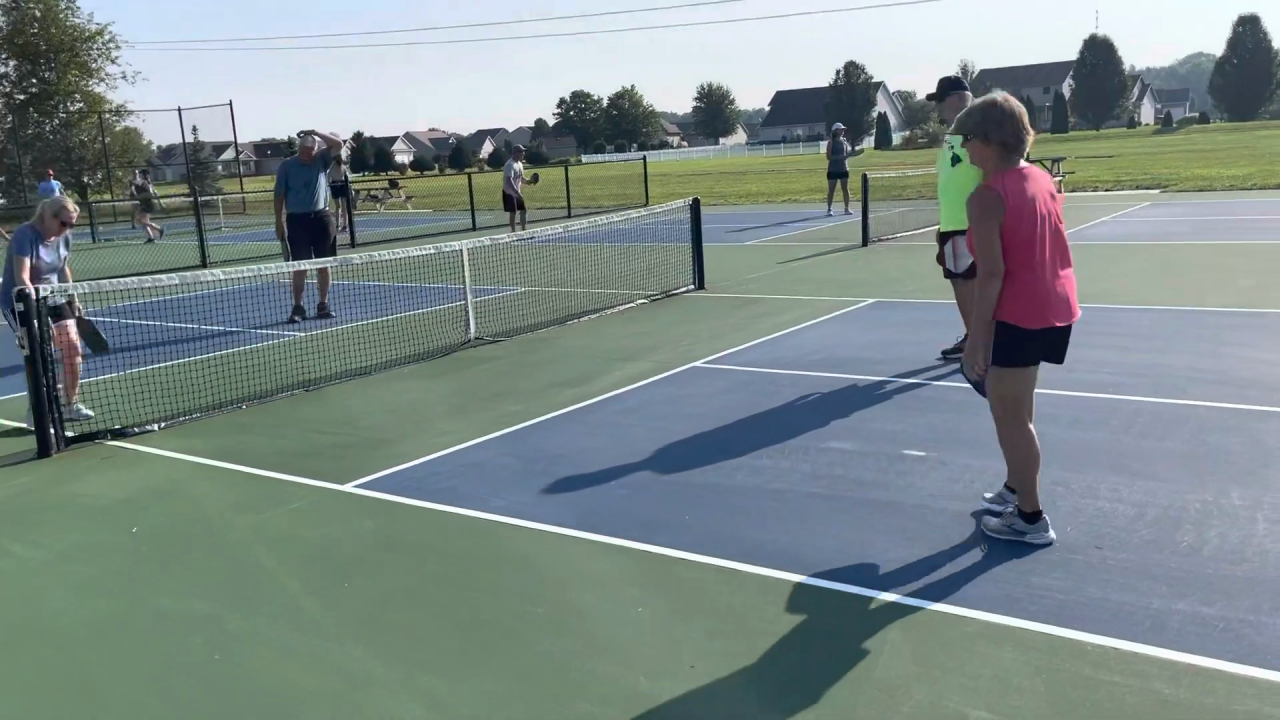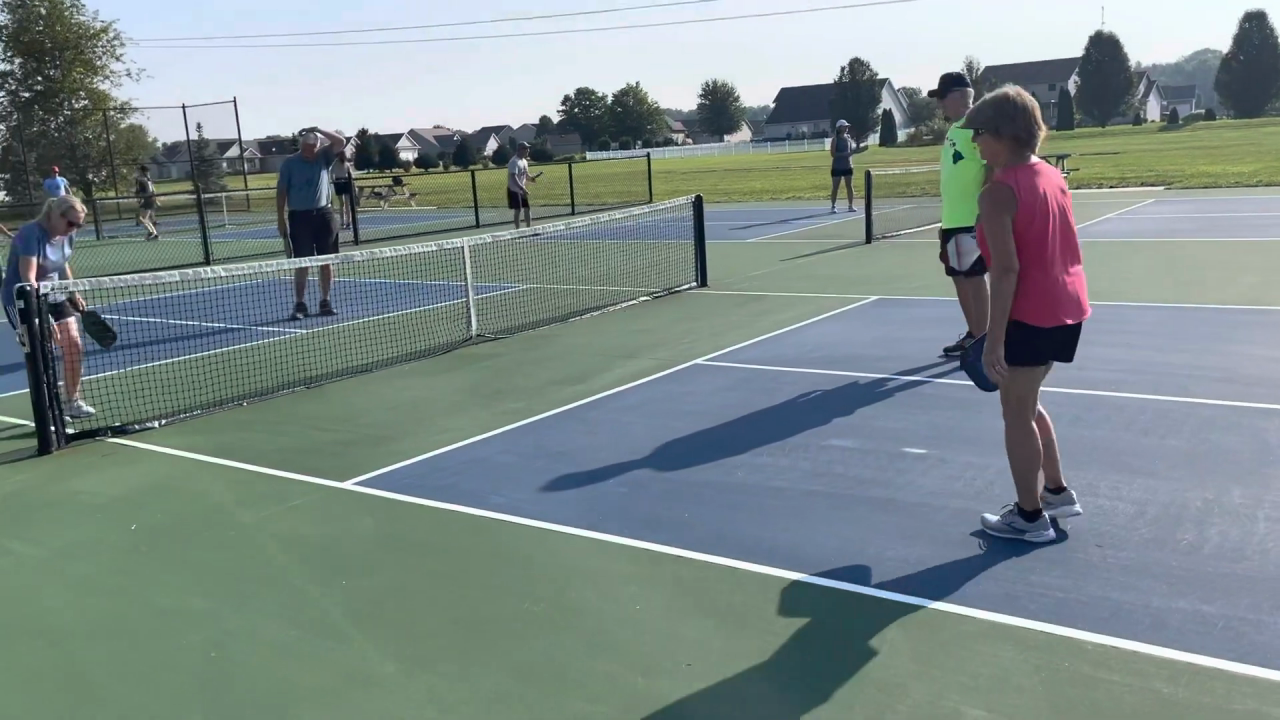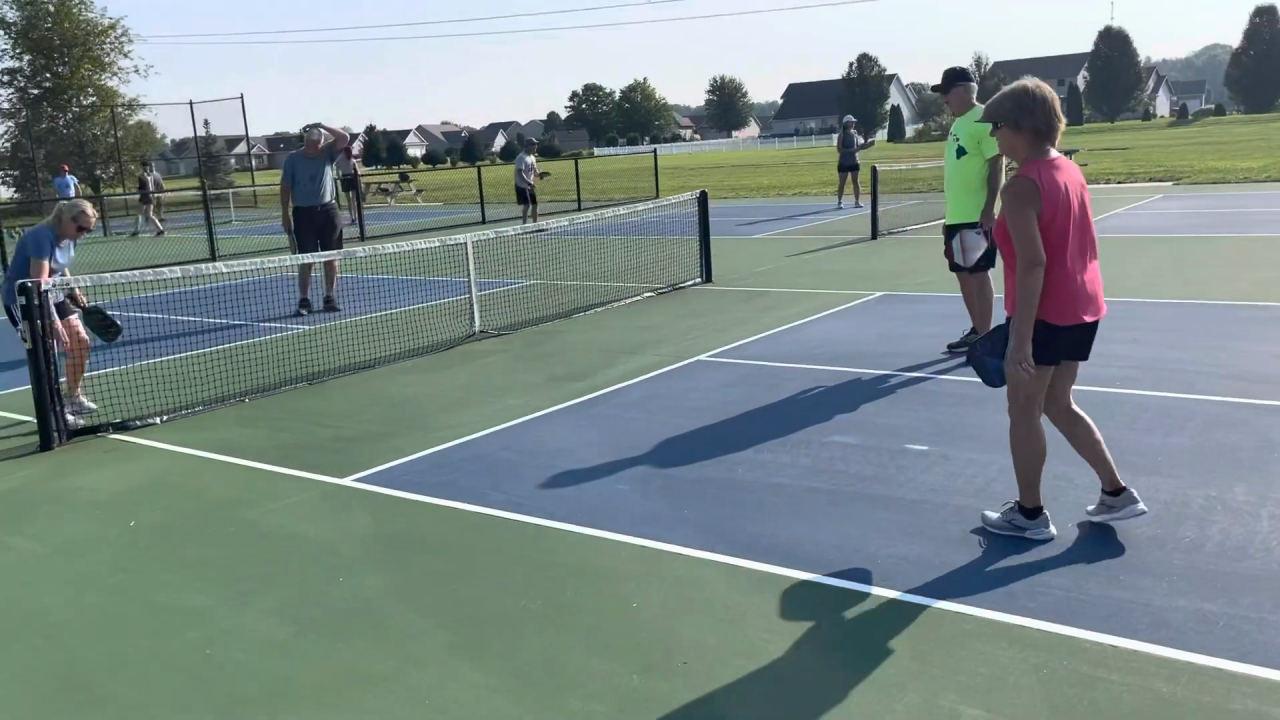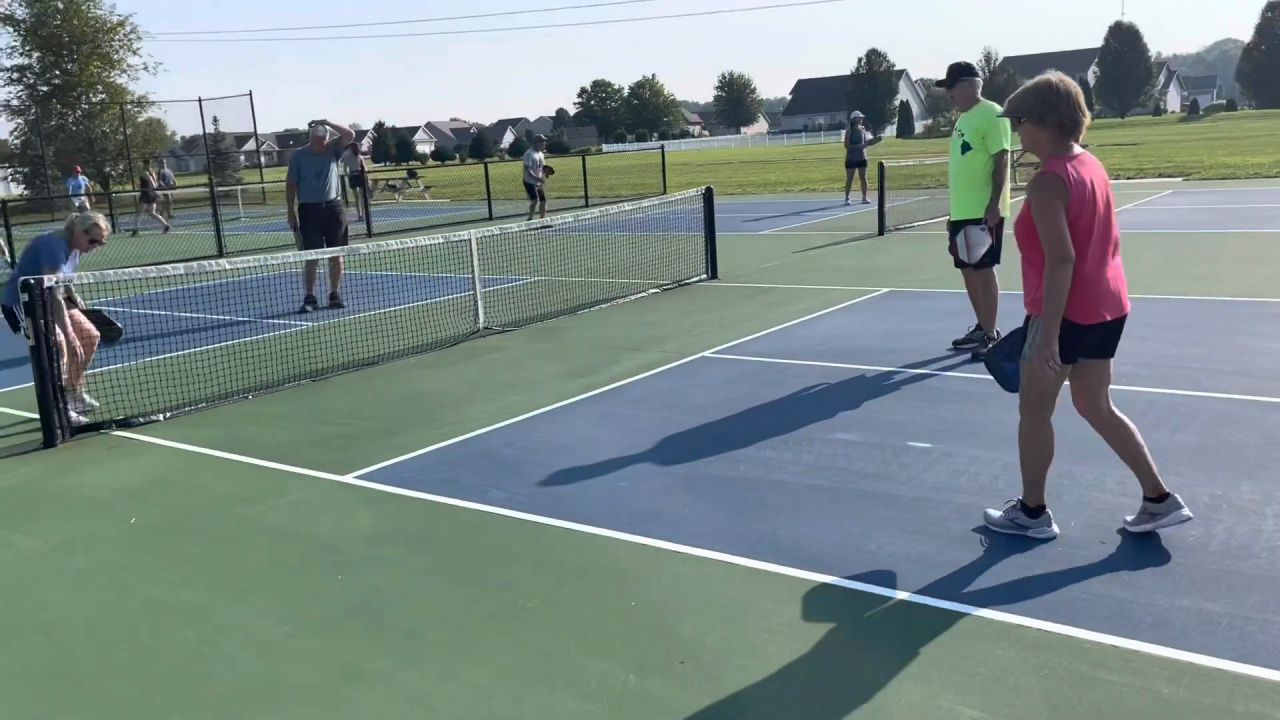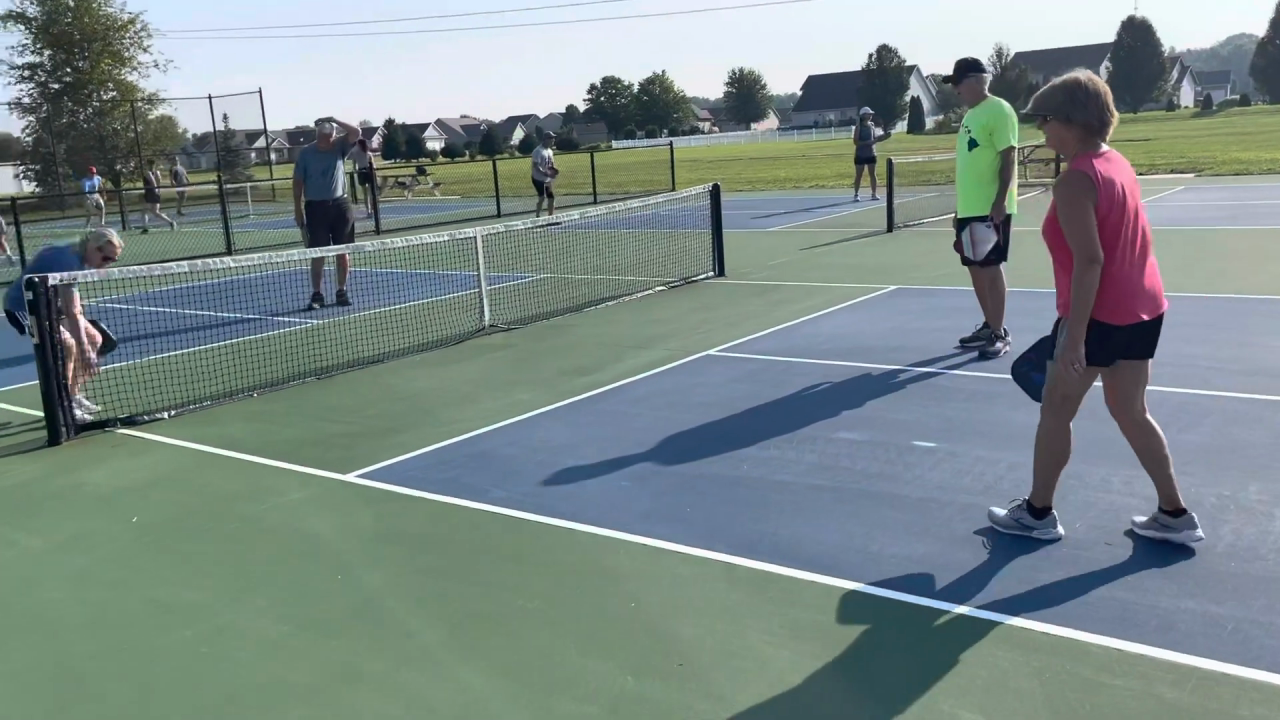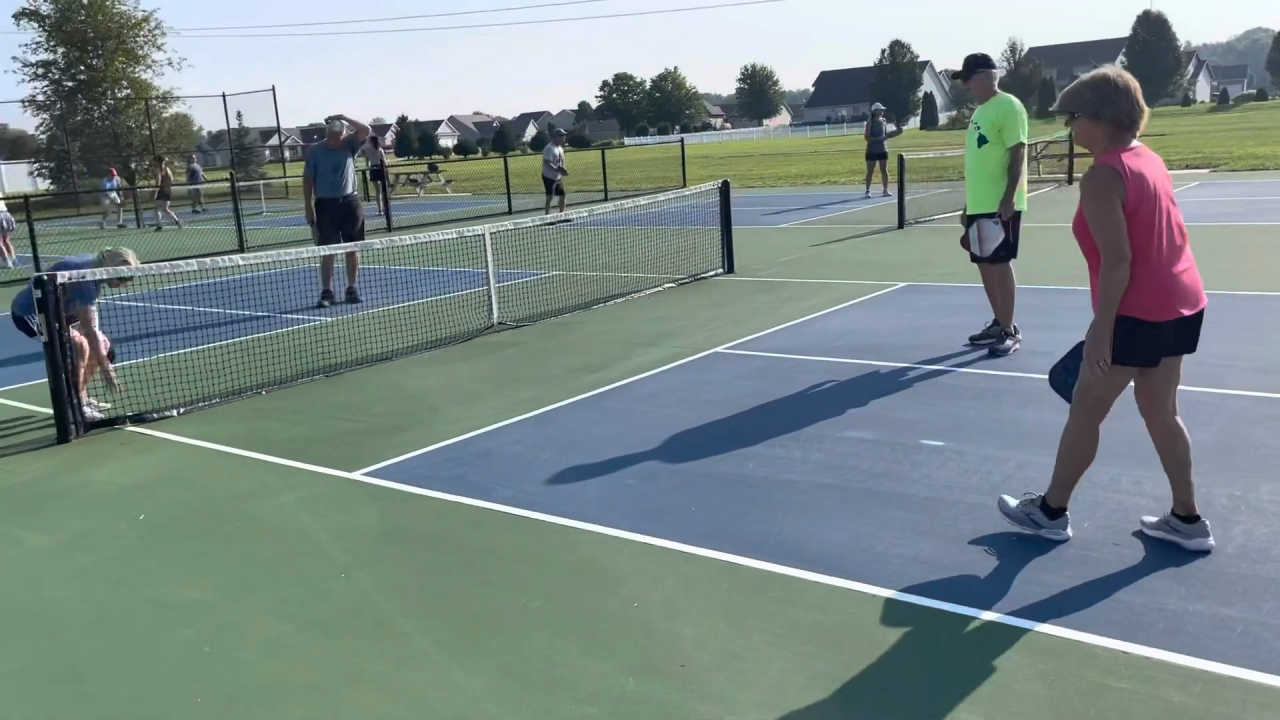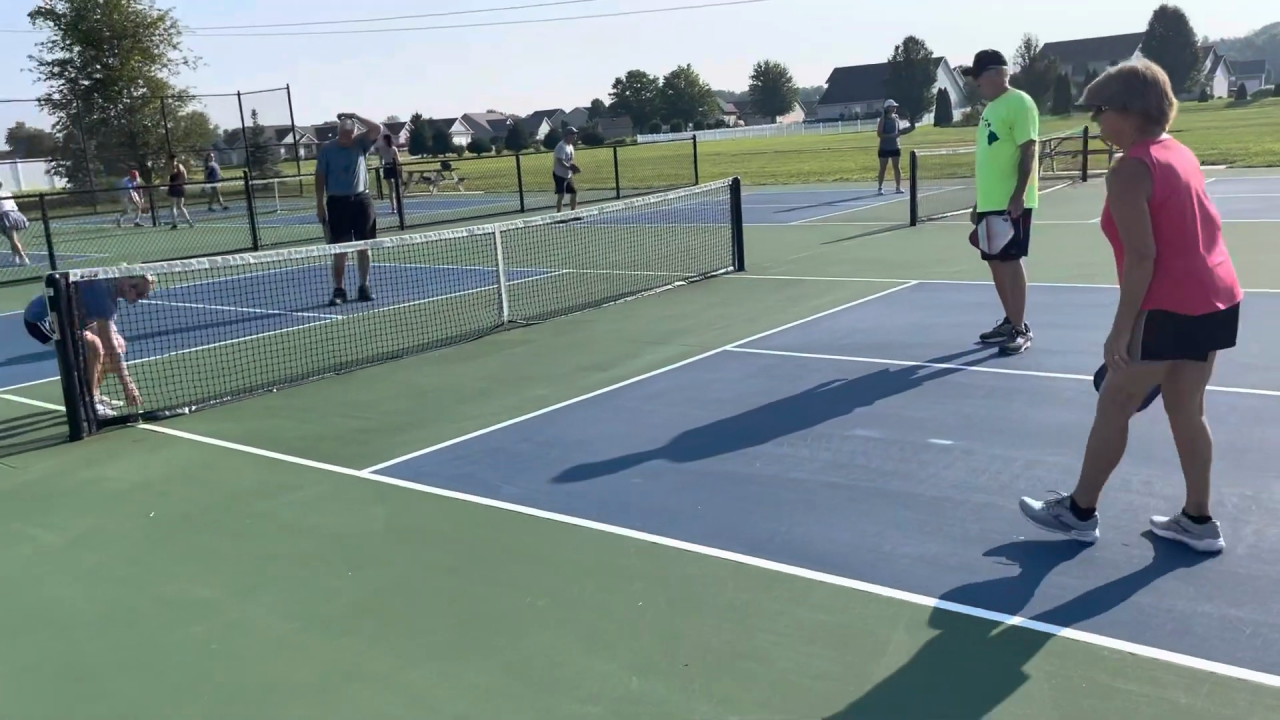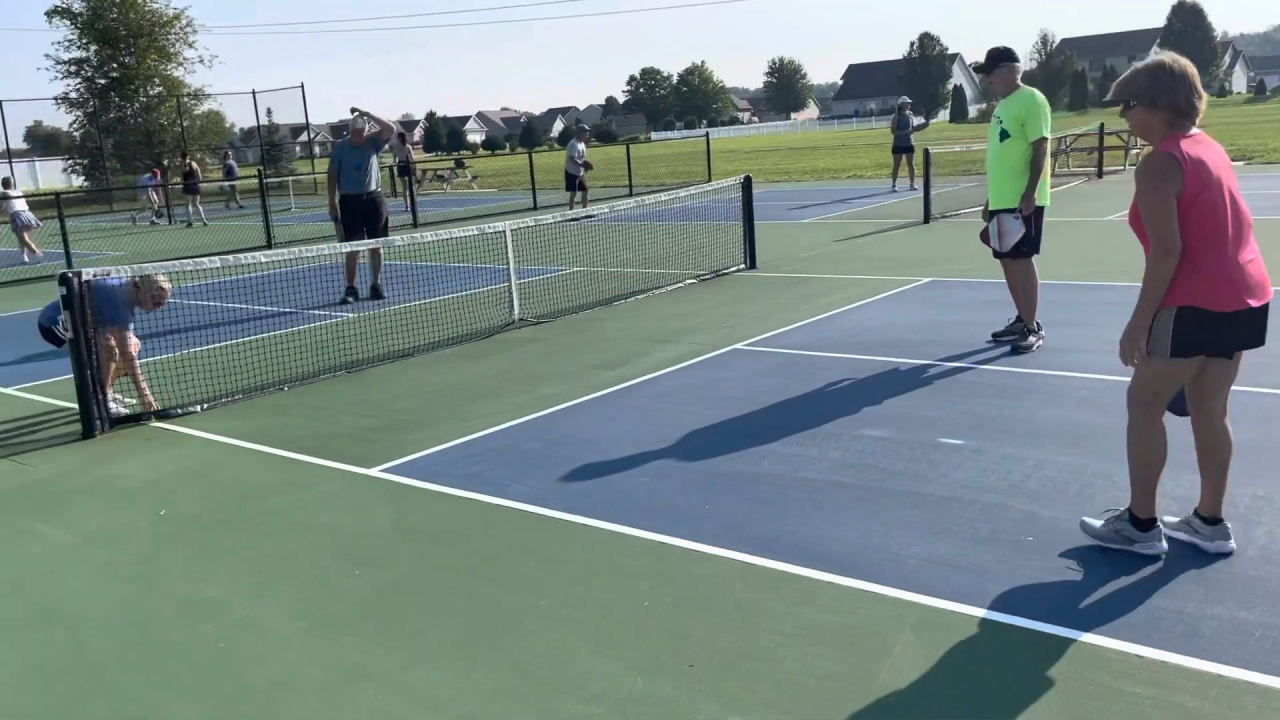
dt=0.1s
person 1, frame 1
left shoulder: (987, 197)
right shoulder: (1043, 181)
left elbow: (992, 273)
right elbow: (1054, 252)
left wrist: (975, 338)
left hip: (1016, 318)
right hip: (1056, 310)
left knee: (1013, 417)
right knee: (1005, 400)
left ankle: (1030, 518)
right ankle: (1014, 490)
person 1, frame 2
left shoulder: (999, 192)
right shoulder: (1053, 177)
left elbow: (1007, 269)
right elbow: (1064, 249)
left wrist: (994, 337)
left hip: (1027, 316)
right hip: (1067, 308)
left knee: (1016, 415)
right knee: (1025, 404)
left ankle: (1029, 517)
right ankle: (1057, 491)
person 1, frame 3
left shoulder: (1021, 187)
right shoulder: (1070, 172)
left elbow: (1033, 265)
left wrist: (1021, 335)
left hip: (1043, 314)
right hip: (1082, 308)
left knee: (1023, 412)
right knee: (1058, 405)
left ankle: (1029, 514)
right ankle: (1117, 492)
person 1, frame 4
left shoulder: (1047, 182)
right shoulder: (1093, 168)
left elbow: (1062, 260)
left wrist: (1047, 332)
left hip: (1065, 314)
right hip: (1107, 307)
left knee: (1034, 410)
right knee: (1096, 407)
left ankle: (1032, 511)
right ankle: (1160, 499)
person 1, frame 5
left shoulder: (1074, 181)
right shoulder: (1119, 166)
left elbow: (1091, 261)
left wrist: (1074, 332)
left hip: (1102, 316)
right hip: (1143, 308)
left knee: (1056, 413)
right knee: (1130, 413)
left ankle: (1038, 512)
right ankle: (1175, 514)
person 1, frame 6
left shoulder: (1102, 177)
right shoulder: (1150, 160)
left elbow: (1119, 259)
left wrist: (1100, 328)
left hip: (1136, 314)
right hip: (1182, 304)
left knee: (1086, 412)
right knee: (1161, 413)
left ankle: (1051, 510)
right ankle: (1187, 519)
person 1, frame 7
left shoulder: (1130, 170)
right shoulder: (1182, 154)
left elbow: (1143, 254)
left wrist: (1124, 327)
left hip: (1170, 308)
right hip: (1217, 299)
left knee: (1114, 407)
right knee: (1187, 411)
left ankle: (1079, 510)
right ankle: (1199, 520)
person 1, frame 8
left shoulder: (1158, 164)
right shoulder: (1211, 149)
left elbow: (1167, 252)
right elbow: (1219, 234)
left wrist: (1139, 322)
left hip: (1195, 305)
right hip: (1244, 298)
left knee: (1144, 404)
right knee: (1209, 412)
left ankle: (1140, 523)
right ankle: (1210, 521)
person 2, frame 1
right shoulder: (952, 132)
right wrist: (942, 224)
left hip: (970, 223)
right hip: (952, 223)
left knee: (969, 280)
right knee: (958, 280)
right ankle: (970, 336)
person 2, frame 2
right shoulder: (954, 128)
left elbow: (991, 171)
right wrist: (945, 220)
left hip: (974, 221)
right hip: (954, 220)
left knee: (973, 277)
right knee: (959, 278)
right ankle: (972, 334)
person 2, frame 3
right shoulder: (959, 123)
left elbow: (996, 166)
left wrist: (989, 209)
right wrist: (949, 216)
left hip: (979, 215)
right hip: (958, 216)
left knee: (978, 274)
right knee: (963, 274)
left ankle: (986, 337)
right ankle: (976, 331)
person 2, frame 4
left shoulder: (991, 114)
right shoulder: (963, 118)
left elbow: (1001, 161)
left wrist: (994, 205)
right wrist: (953, 211)
left hip: (984, 212)
right hip: (963, 211)
left knee: (983, 269)
right knee: (968, 269)
left ankle: (992, 334)
right ankle: (981, 327)
person 2, frame 5
left shoulder: (999, 110)
right shoulder: (971, 114)
left elbow: (1008, 158)
left wrist: (1000, 202)
right wrist: (960, 208)
left hip: (991, 208)
right hip: (970, 208)
left knee: (990, 267)
right knee: (975, 267)
left ankle: (1000, 333)
right ankle: (989, 326)
person 2, frame 6
left shoulder: (1008, 106)
right shoulder: (980, 111)
left elbow: (1018, 154)
left wrist: (1008, 198)
right wrist: (968, 205)
left hip: (1000, 205)
right hip: (979, 205)
left knee: (999, 264)
right knee: (984, 264)
left ankle: (1009, 331)
right ankle: (999, 323)
person 2, frame 7
left shoulder: (1019, 103)
right shoulder: (991, 107)
left elbow: (1028, 151)
left wrist: (1018, 195)
right wrist: (979, 202)
left hip: (1011, 202)
right hip: (990, 202)
left knee: (1010, 261)
right knee: (996, 262)
left ankle: (1020, 329)
right ankle: (1010, 321)
person 2, frame 8
left shoulder: (1031, 100)
right shoulder: (1002, 105)
left elbow: (1040, 149)
left wrist: (1029, 193)
right wrist: (990, 200)
left hip: (1023, 200)
right hip: (1002, 200)
left knee: (1022, 259)
right knee: (1007, 260)
left ankle: (1032, 327)
right ankle: (1022, 319)
person 3, frame 1
left shoulder: (322, 160)
right shoulder: (286, 166)
left elbow: (338, 145)
right elbow: (279, 194)
left wrist: (316, 133)
right wrist: (279, 222)
left hip: (322, 217)
right hip: (297, 220)
left knee: (324, 264)
right knee: (299, 267)
left ankle: (323, 305)
right ankle: (298, 308)
person 3, frame 2
left shoulder: (324, 157)
right shoulder: (289, 163)
left elbow: (341, 142)
right elbow: (282, 192)
left wrist: (318, 130)
right wrist: (281, 218)
left hip: (323, 214)
right hip: (299, 217)
left knee: (326, 261)
right knee: (302, 264)
left ankle: (325, 302)
right ankle: (300, 305)
person 3, frame 3
left shoulder: (328, 153)
right shoulder: (293, 159)
left elbow: (344, 138)
right elbow: (286, 188)
left wrist: (322, 126)
right wrist: (285, 215)
left hip: (328, 211)
right hip: (304, 213)
left knee: (331, 257)
right knee: (306, 260)
left ankle: (330, 298)
right ankle: (304, 301)
person 3, frame 4
left shoulder: (333, 150)
right shoulder: (298, 156)
left elbow: (350, 135)
right elbow: (291, 184)
left wrist: (327, 123)
right wrist: (291, 211)
left hip: (333, 207)
right hip: (309, 210)
left knee: (336, 254)
right knee: (311, 257)
left ankle: (335, 295)
right ankle: (310, 297)
person 3, frame 5
left shoulder: (339, 147)
right shoulder: (305, 153)
left elbow: (356, 132)
right elbow: (298, 182)
left wrist: (334, 120)
right wrist: (298, 209)
left hip: (340, 205)
right hip: (316, 207)
left knee: (342, 251)
right knee: (318, 254)
left ankle: (342, 292)
right ankle: (317, 295)
person 3, frame 6
left shoulder: (349, 145)
right shoulder: (315, 151)
left elbow: (365, 130)
right elbow: (308, 179)
left wrist: (343, 118)
right wrist: (308, 207)
left hip: (350, 202)
right hip: (326, 204)
left knee: (352, 249)
right knee: (328, 252)
left ankle: (351, 289)
right ankle: (327, 292)
person 3, frame 7
left shoulder: (361, 143)
right shoulder: (327, 149)
left elbow: (377, 129)
right elbow: (320, 178)
left wrist: (355, 116)
right wrist: (320, 205)
left hip: (361, 200)
right hip: (337, 203)
left knee: (364, 247)
right knee: (340, 250)
left ankle: (364, 287)
right ankle: (339, 290)
person 3, frame 8
left shoulder: (373, 142)
right shoulder: (339, 148)
left elbow: (390, 129)
right elbow: (332, 176)
left wrist: (367, 114)
right wrist: (332, 203)
left hip: (373, 198)
right hip: (350, 201)
left knee: (376, 245)
right knee: (352, 248)
left ankle: (376, 285)
right ankle: (351, 288)
person 4, frame 1
left shoulder: (64, 237)
right shoulder: (25, 236)
right elbow: (21, 279)
left wrist: (72, 299)
left hip: (54, 299)
left knee: (73, 347)
left ankle: (71, 405)
person 4, frame 2
left shoulder: (66, 236)
right shoulder: (31, 234)
right elbow: (28, 280)
left wrist: (74, 296)
left hip: (53, 298)
left knee: (74, 346)
left ankle: (73, 402)
person 4, frame 3
left shoulder: (69, 238)
right shoulder: (41, 236)
right elbow: (39, 283)
left wrist: (74, 292)
right wrist: (54, 321)
left knee: (81, 342)
left ankle: (74, 398)
person 4, frame 4
left shoulder: (72, 245)
right shoulder: (55, 246)
right elbow: (54, 295)
left wrist: (74, 299)
right wrist: (69, 335)
right hip: (20, 302)
left knee: (90, 335)
right knee: (57, 344)
left ankle: (74, 392)
person 4, frame 5
left shoulder: (81, 257)
right shoulder: (69, 260)
right elbow: (71, 312)
right wrist: (86, 351)
right hip: (22, 305)
left knee: (93, 338)
right knee: (66, 344)
left ankle: (73, 395)
person 4, frame 6
left shoulder: (94, 265)
right shoulder: (85, 278)
right elbow: (90, 329)
right wrist: (107, 370)
right hip: (29, 311)
left knee: (103, 343)
right knee: (78, 344)
left ankle: (81, 394)
person 4, frame 7
left shoulder: (112, 284)
right shoulder: (104, 294)
right elbow: (110, 346)
right hip: (41, 318)
left knee: (119, 344)
right knee: (93, 346)
left ankle: (93, 394)
person 4, frame 8
left shoulder: (129, 285)
right shoulder: (120, 302)
right elbow: (128, 355)
right hip: (54, 323)
left knee: (133, 344)
right knee: (108, 346)
left ankle: (106, 393)
